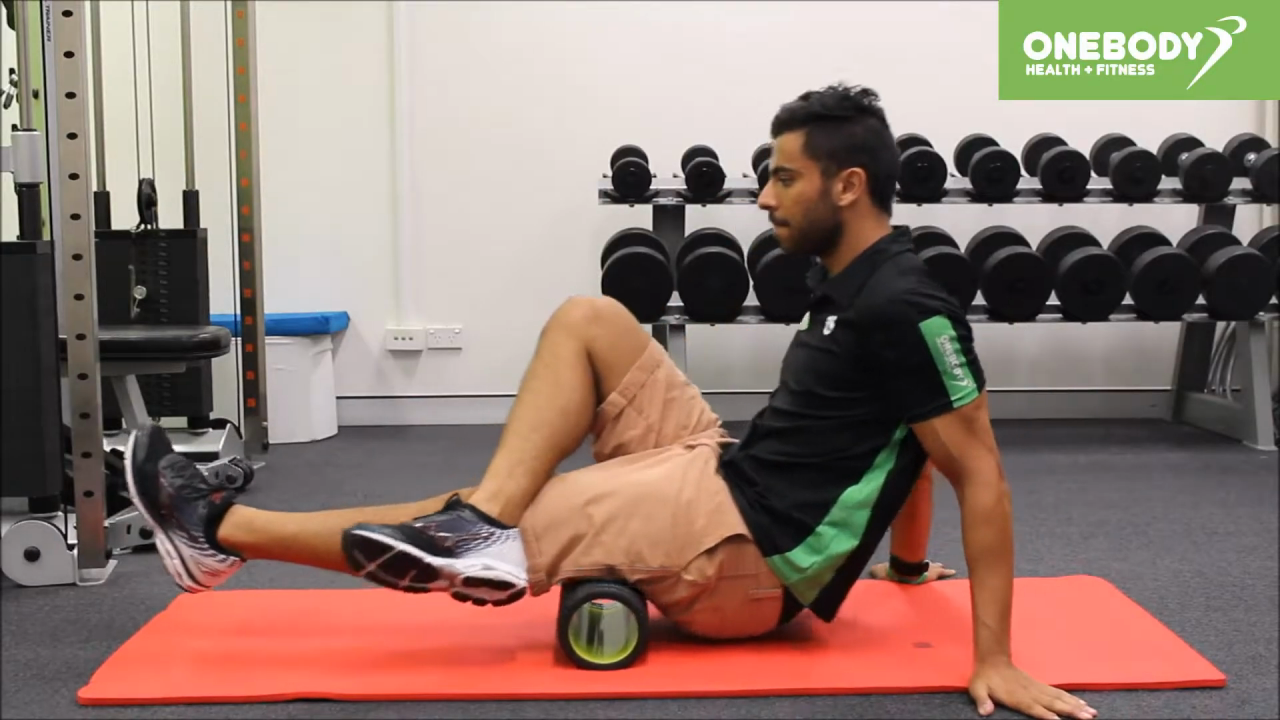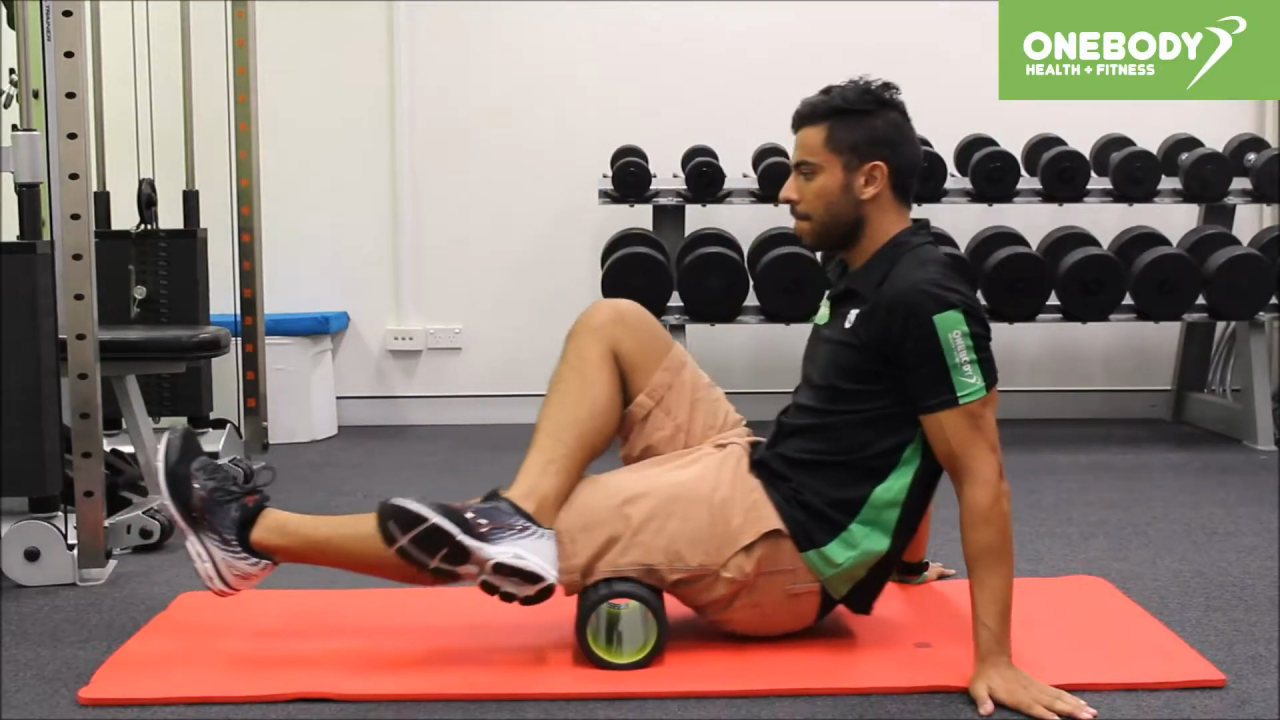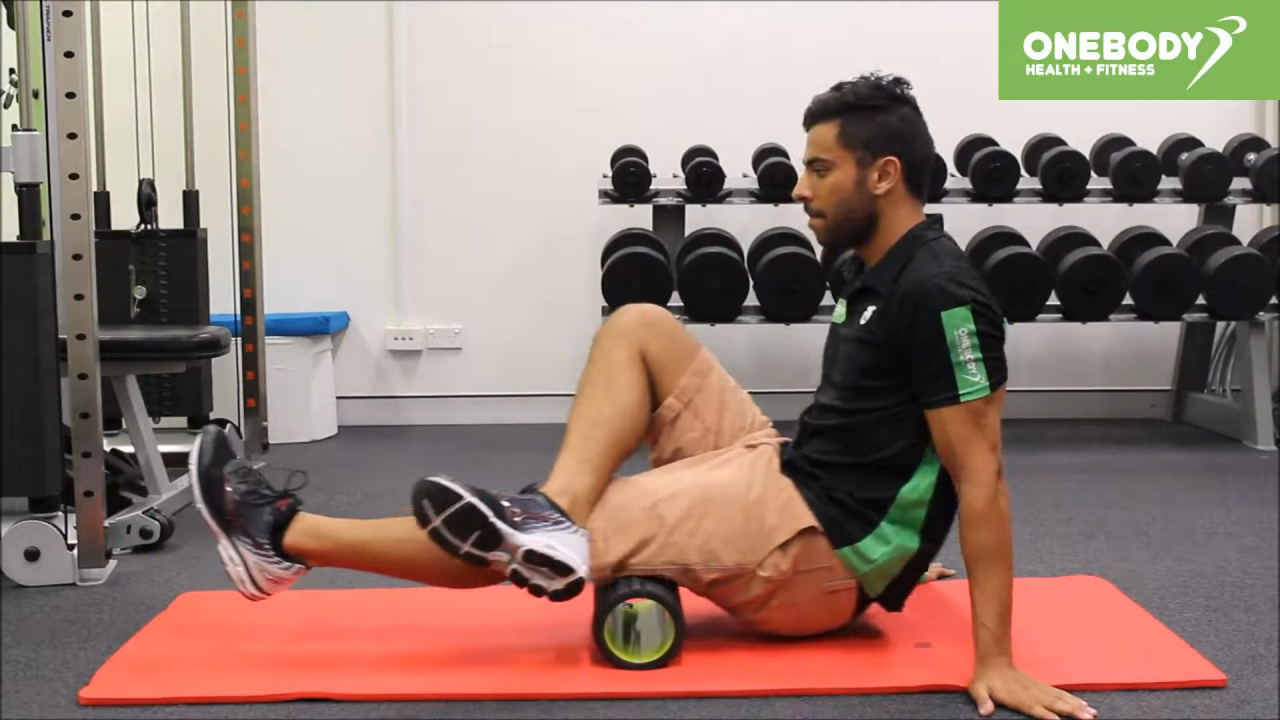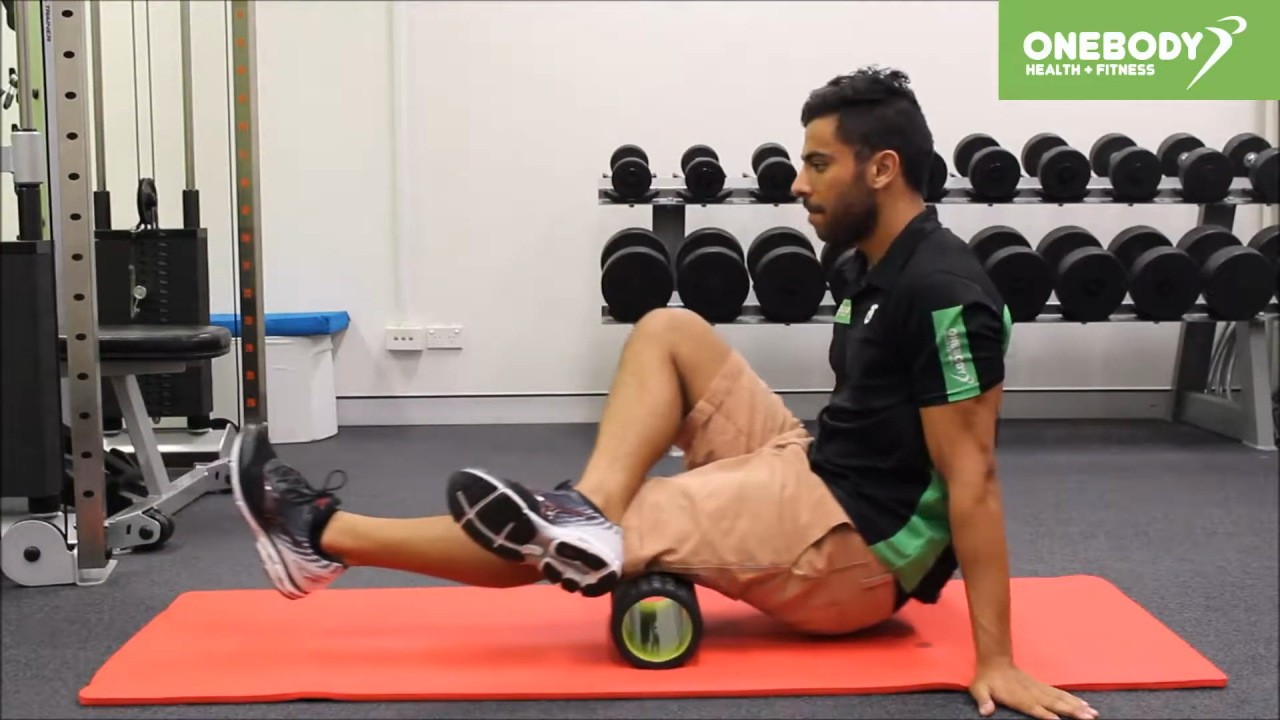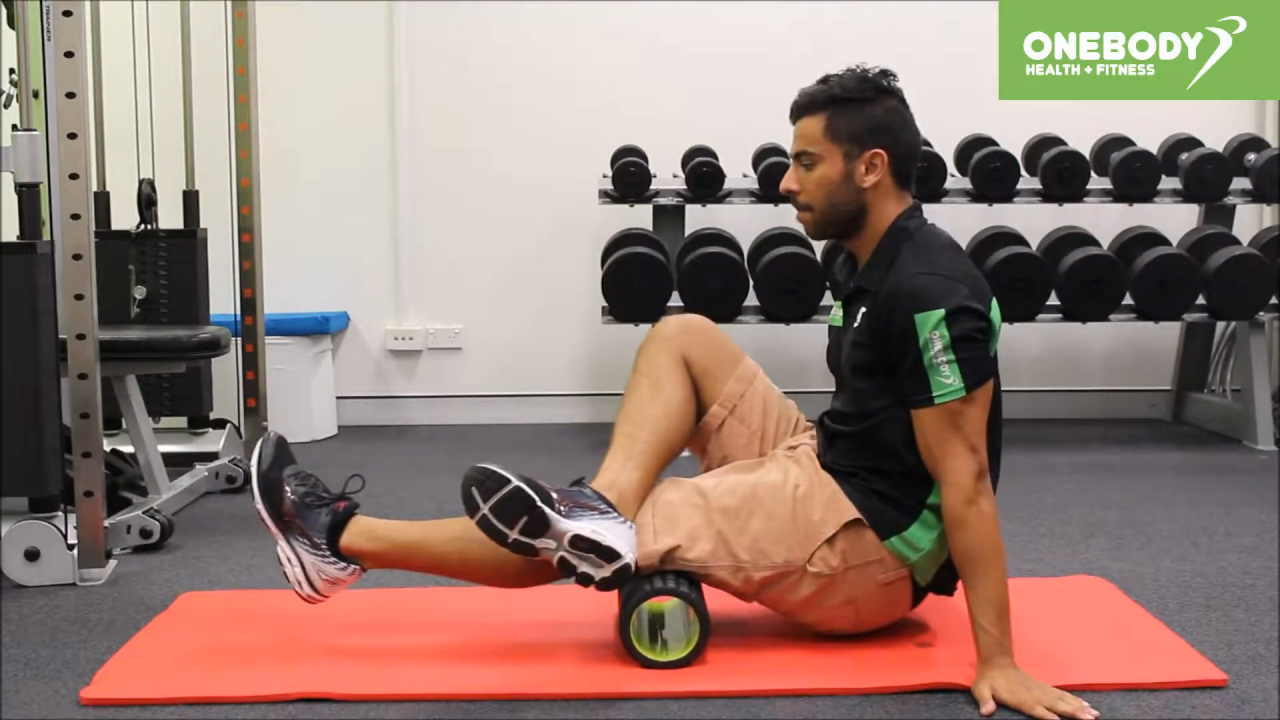
dt=0.2s
person 1, frame 1
left shoulder: (903, 307)
right shoulder: (853, 283)
left elbow: (981, 478)
right elbow: (896, 439)
right wrist: (906, 560)
left hip: (747, 556)
right hip: (731, 482)
left knee: (494, 534)
right knee: (588, 321)
left ankle: (224, 528)
right ankle: (480, 527)
person 1, frame 2
left shoulder: (924, 297)
right shoulder: (869, 276)
left elbow: (981, 477)
right elbow: (902, 442)
right wrist: (899, 555)
left hip: (786, 553)
right hip: (760, 483)
left knee: (493, 556)
right knee: (613, 325)
left ankle: (257, 532)
right ankle: (512, 522)
person 1, frame 3
left shoulder: (938, 292)
right shoulder: (879, 273)
left elbow: (980, 476)
right wrist: (906, 547)
left hip: (821, 553)
right hip: (791, 482)
left knee: (508, 549)
right knee: (638, 329)
left ankle: (286, 535)
right ankle: (551, 524)
person 1, frame 4
left shoulder: (937, 290)
right shoulder: (885, 266)
left elbow: (972, 478)
right wrist: (923, 551)
left hip: (855, 553)
right hip: (819, 482)
left knee: (548, 548)
right knee: (668, 333)
left ankle: (325, 535)
right ankle: (583, 519)
person 1, frame 5
left shoulder: (925, 289)
right shoulder: (876, 264)
left elbow: (965, 478)
left hip: (865, 553)
right hip: (829, 483)
left knee: (577, 548)
right knee: (682, 339)
left ankle: (342, 538)
right ankle: (597, 516)
